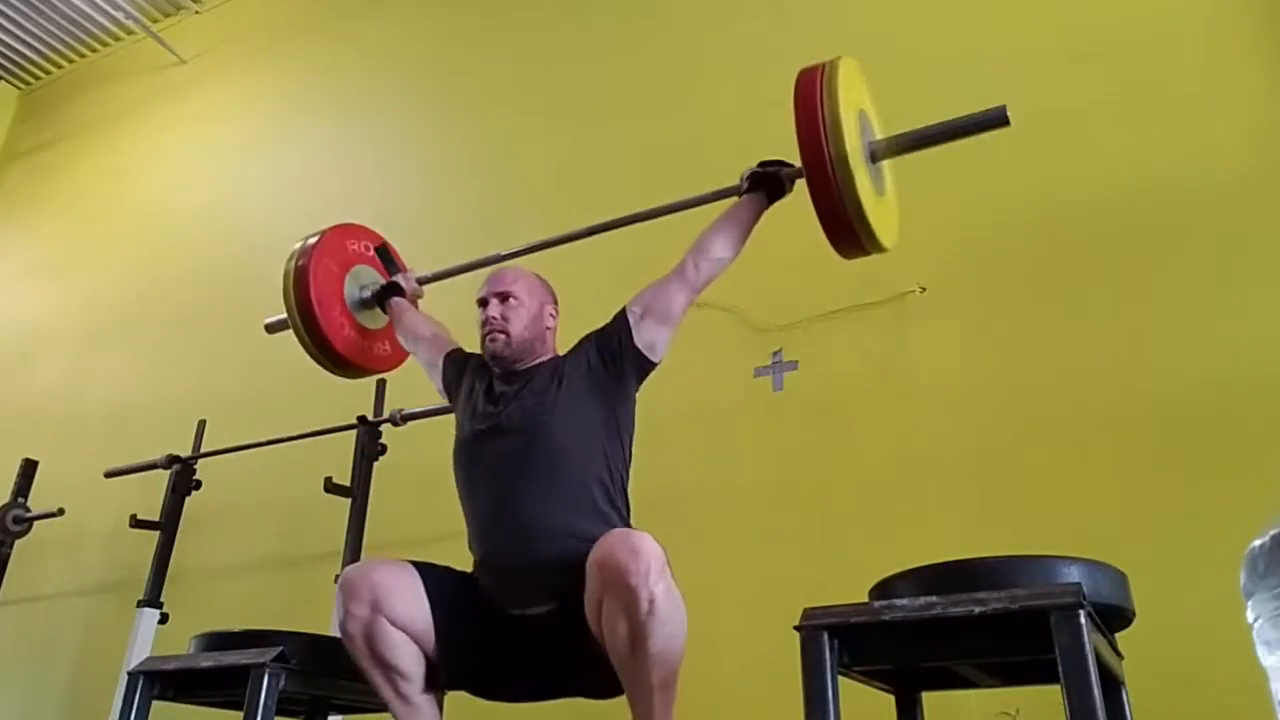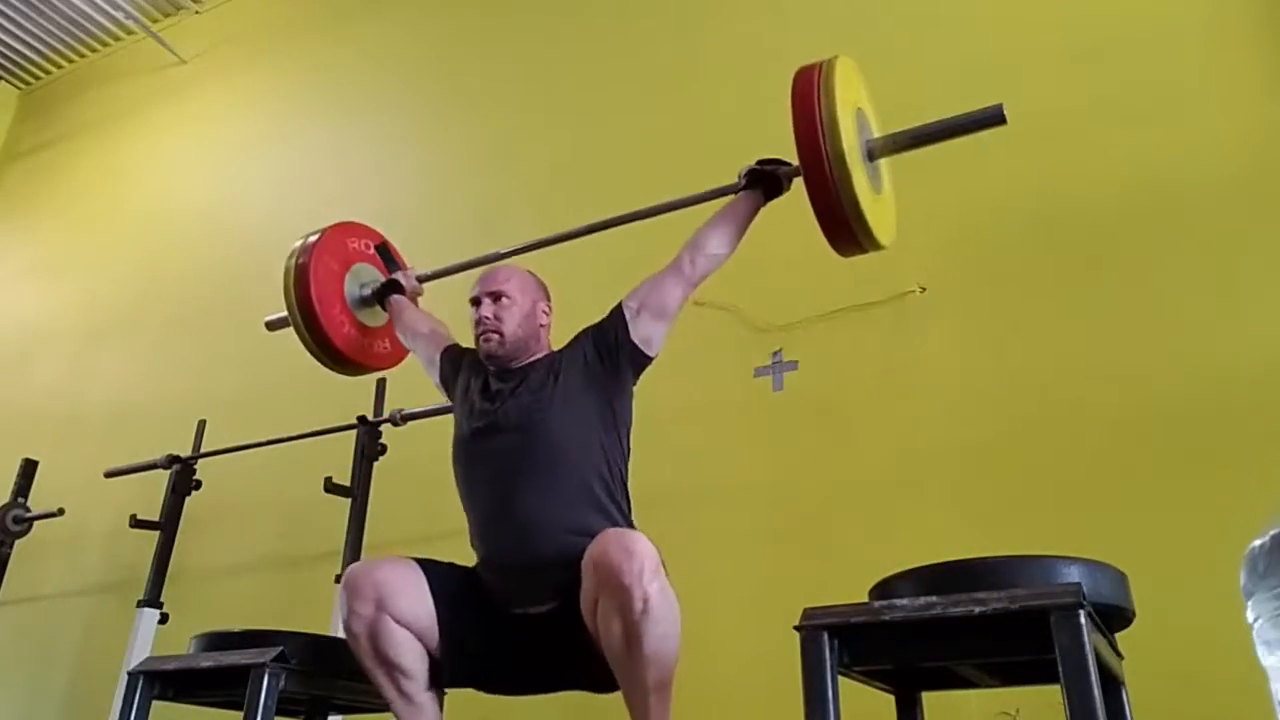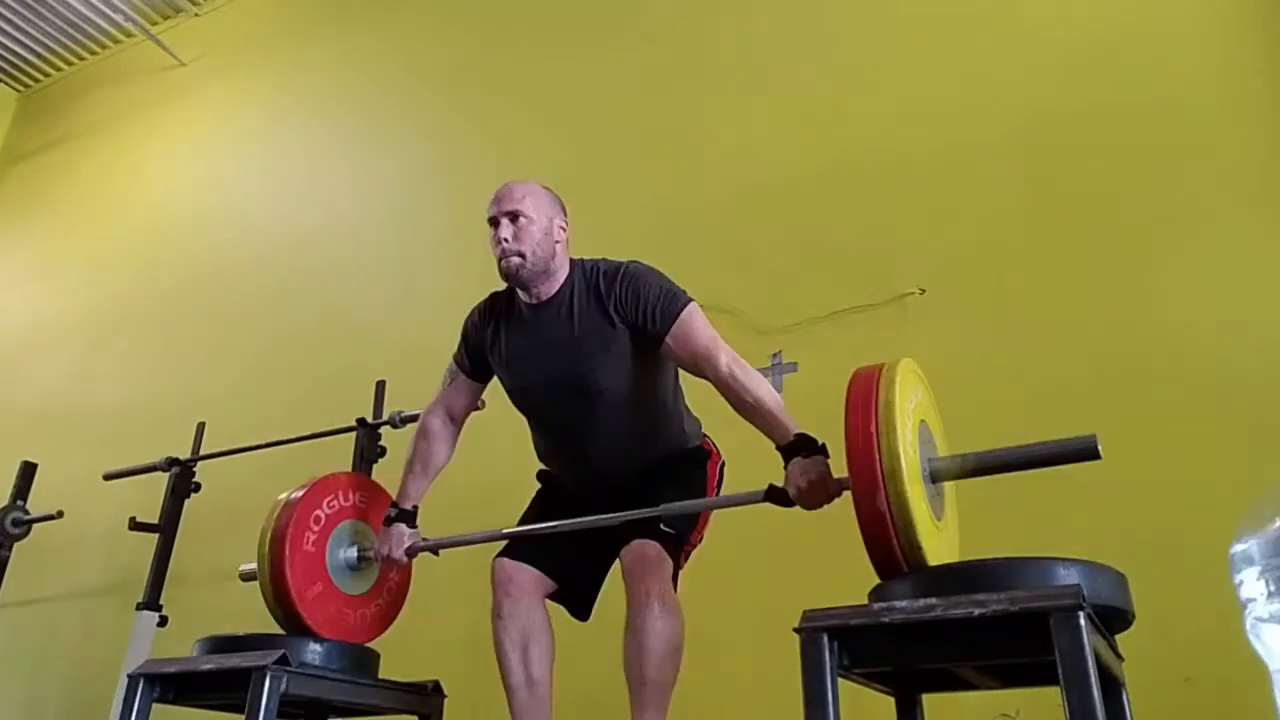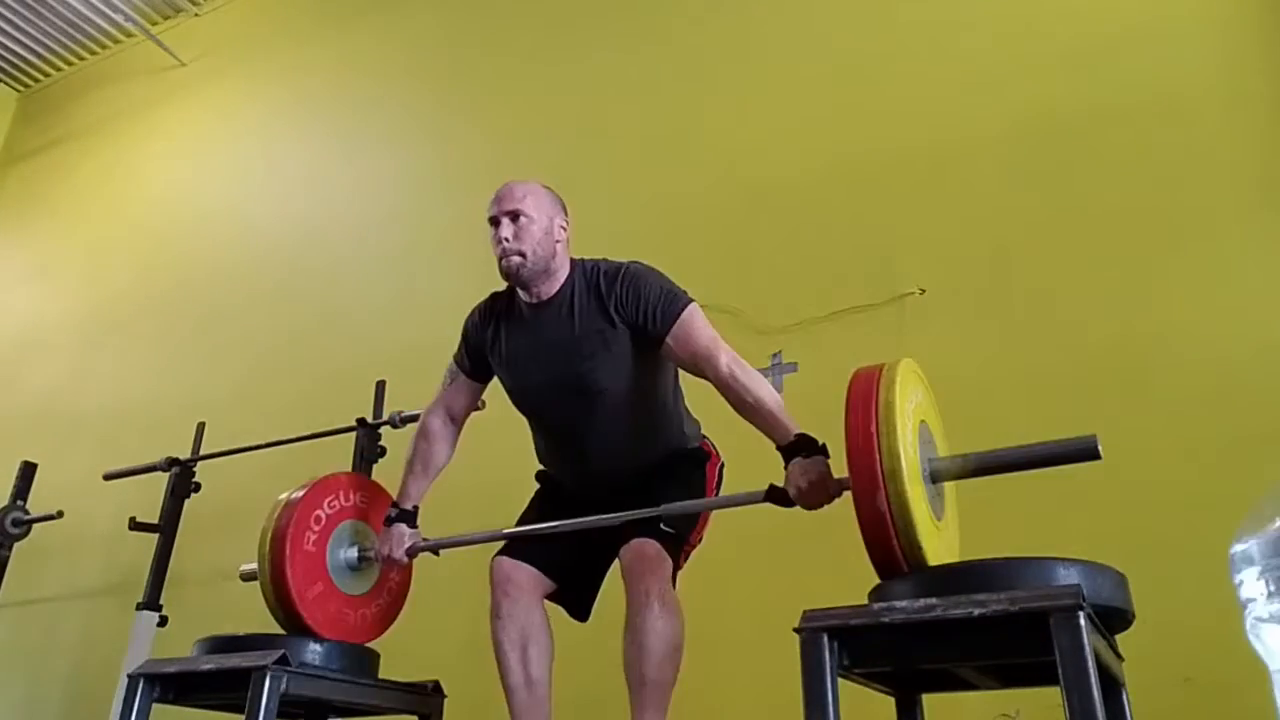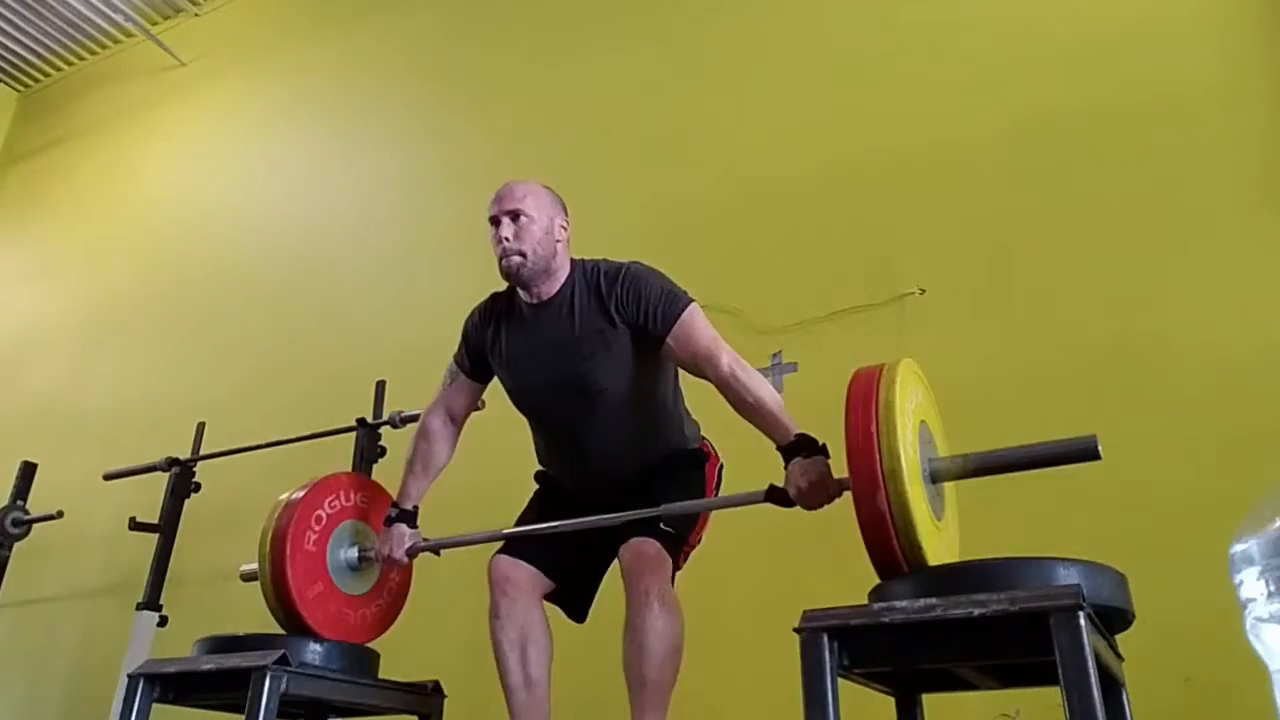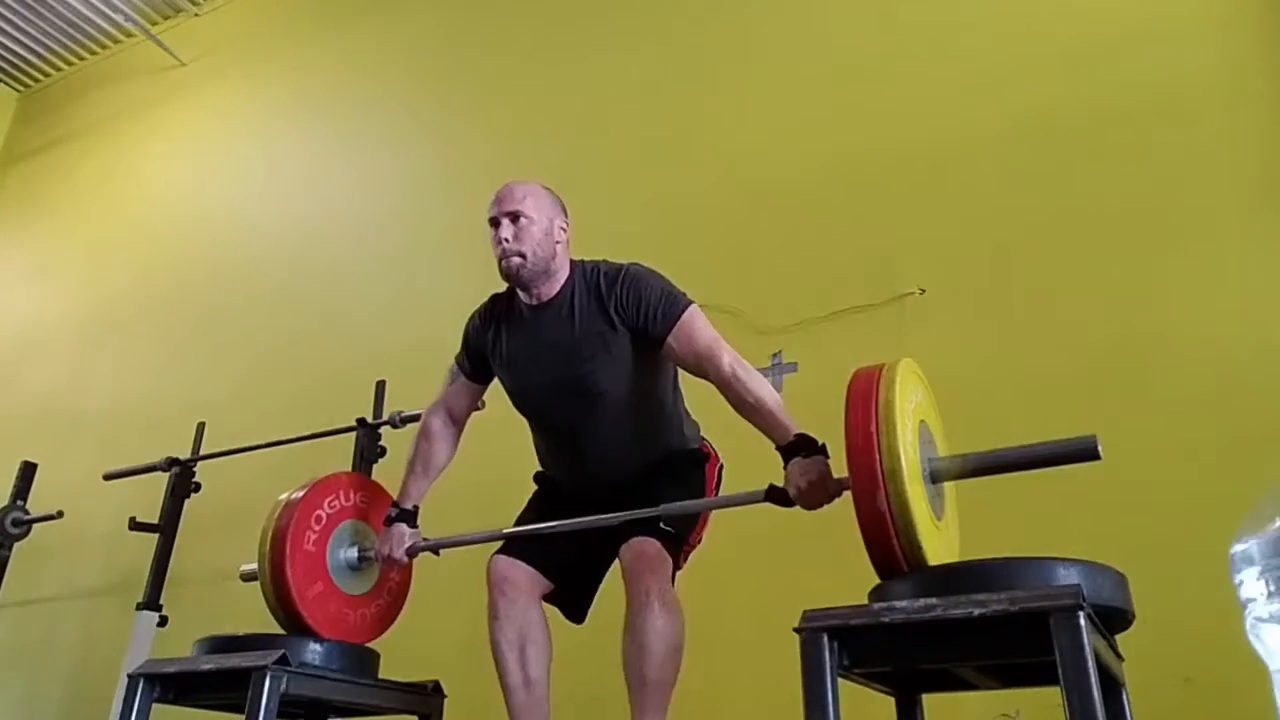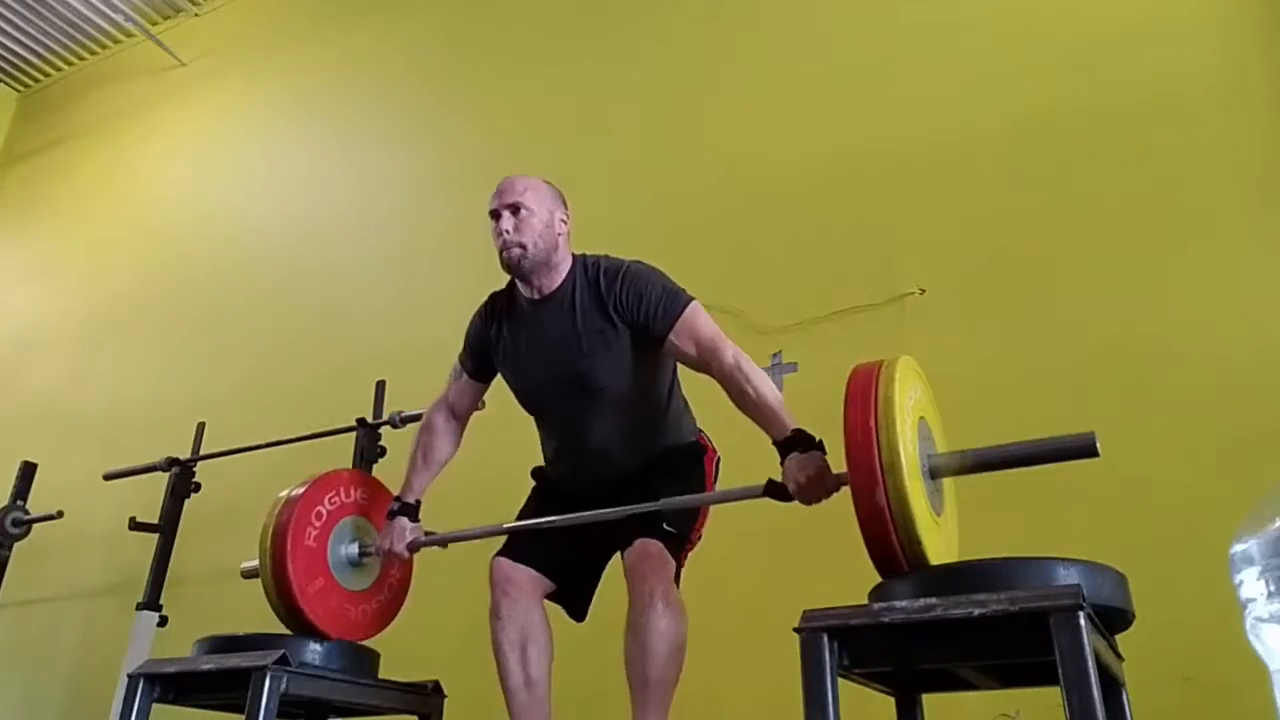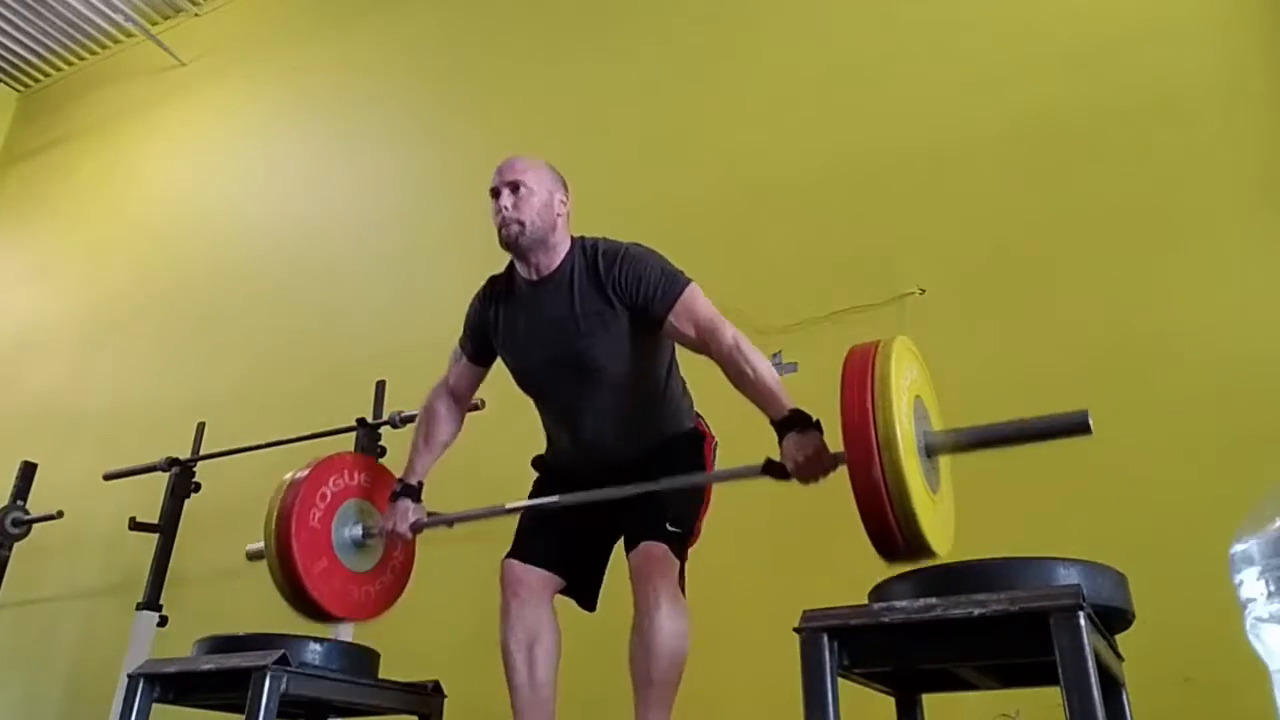
dt=0.1s
person 1, frame 1
left shoulder: (598, 368)
right shoulder: (470, 381)
left elbow: (688, 277)
right elbow: (423, 338)
left wrist: (759, 196)
left hip: (597, 620)
right hip: (499, 622)
left knee: (631, 559)
right knee: (363, 588)
person 1, frame 2
left shoulder: (594, 363)
right shoulder: (467, 378)
left elbow: (685, 273)
right elbow: (422, 336)
left wrist: (756, 194)
left hip: (599, 615)
left knee: (625, 560)
right knee: (367, 587)
person 1, frame 3
left shoulder: (623, 287)
right shoulder: (488, 324)
left elbow: (718, 362)
right elbow: (444, 416)
left wrist: (798, 449)
right wrist: (403, 513)
left hip: (667, 469)
right hip: (574, 483)
left knee: (645, 569)
right knee: (513, 578)
person 1, frame 4
left shoulder: (623, 287)
right shoulder: (488, 324)
left elbow: (719, 363)
right elbow: (444, 416)
left wrist: (799, 449)
right wrist: (403, 513)
left hip: (666, 470)
right hip: (573, 485)
left knee: (644, 568)
right knee: (511, 578)
person 1, frame 5
left shoulder: (624, 288)
right shoulder: (488, 324)
left elbow: (720, 364)
right elbow: (443, 417)
left wrist: (799, 450)
right wrist: (403, 514)
left hip: (666, 469)
right hip: (572, 484)
left knee: (645, 569)
right knee: (510, 576)
person 1, frame 6
left shoulder: (624, 289)
right shoulder: (489, 326)
left elbow: (721, 365)
right elbow: (445, 418)
left wrist: (798, 450)
right wrist: (404, 513)
left hip: (666, 470)
right hip: (572, 485)
left knee: (645, 569)
right knee: (508, 577)
person 1, frame 7
left shoulder: (622, 285)
right shoulder: (493, 320)
left elbow: (721, 358)
right elbow: (448, 414)
left wrist: (794, 446)
right wrist: (405, 509)
left hip: (664, 467)
right hip: (573, 481)
left knee: (649, 570)
right knee: (510, 578)
person 1, frame 8
left shoulder: (620, 267)
right shoulder: (492, 303)
left elbow: (719, 338)
right elbow: (449, 397)
left wrist: (792, 425)
right wrist: (409, 489)
left hip: (664, 453)
right hip: (574, 467)
left knee: (654, 568)
right knee: (522, 580)
